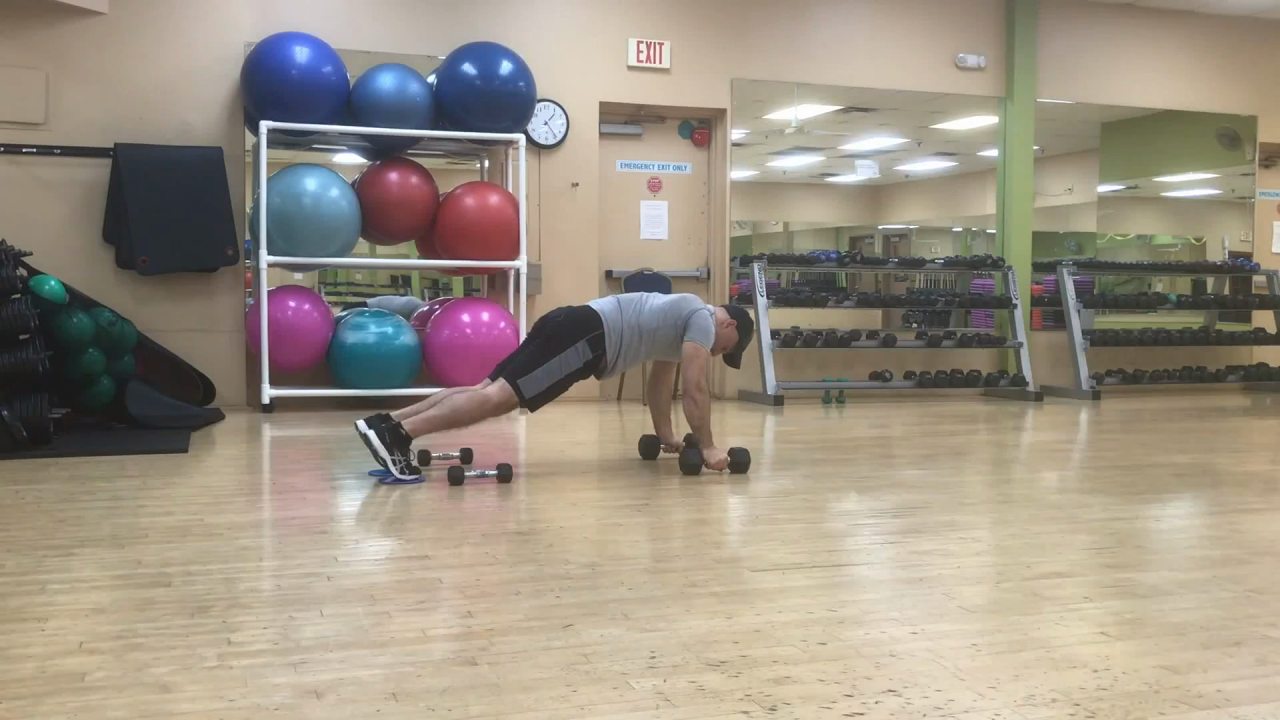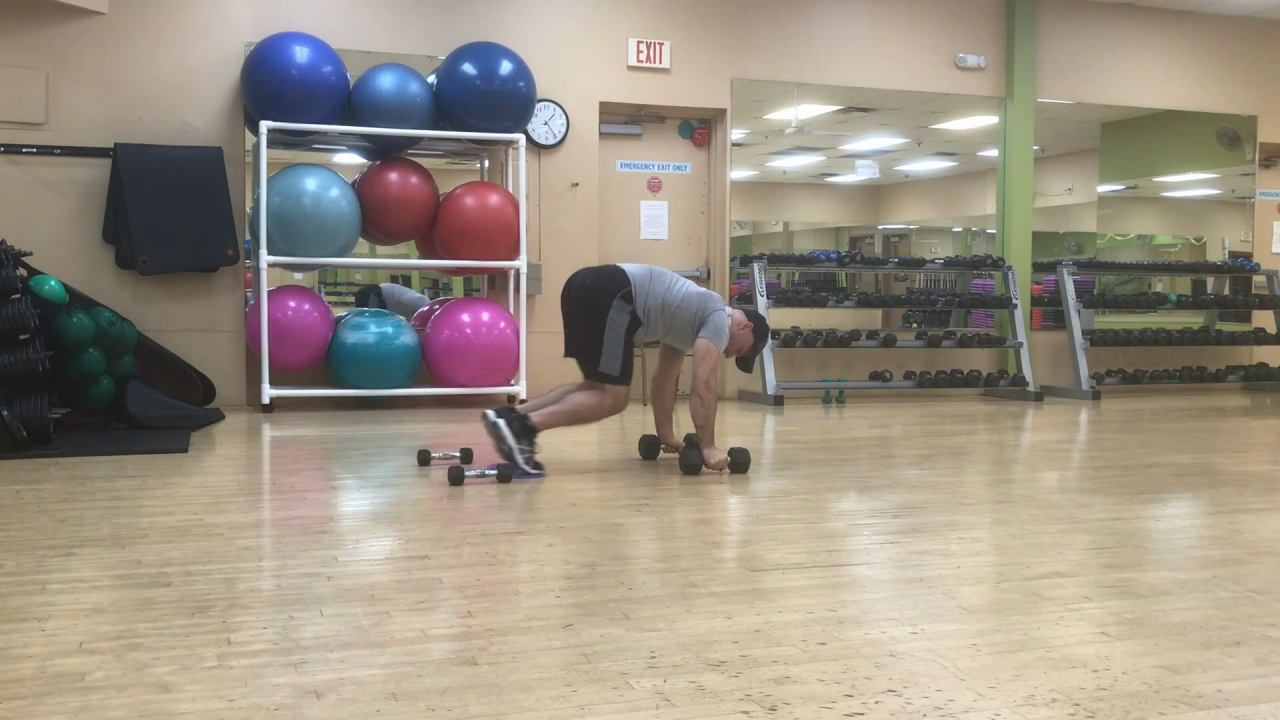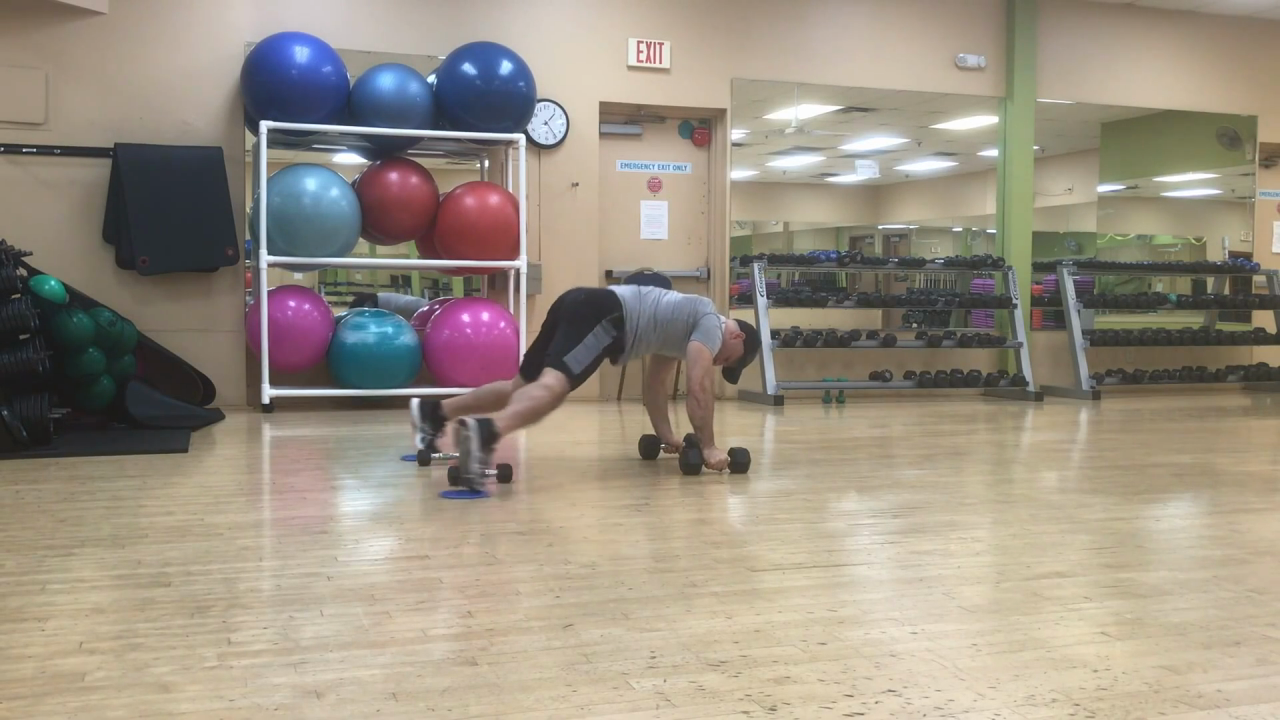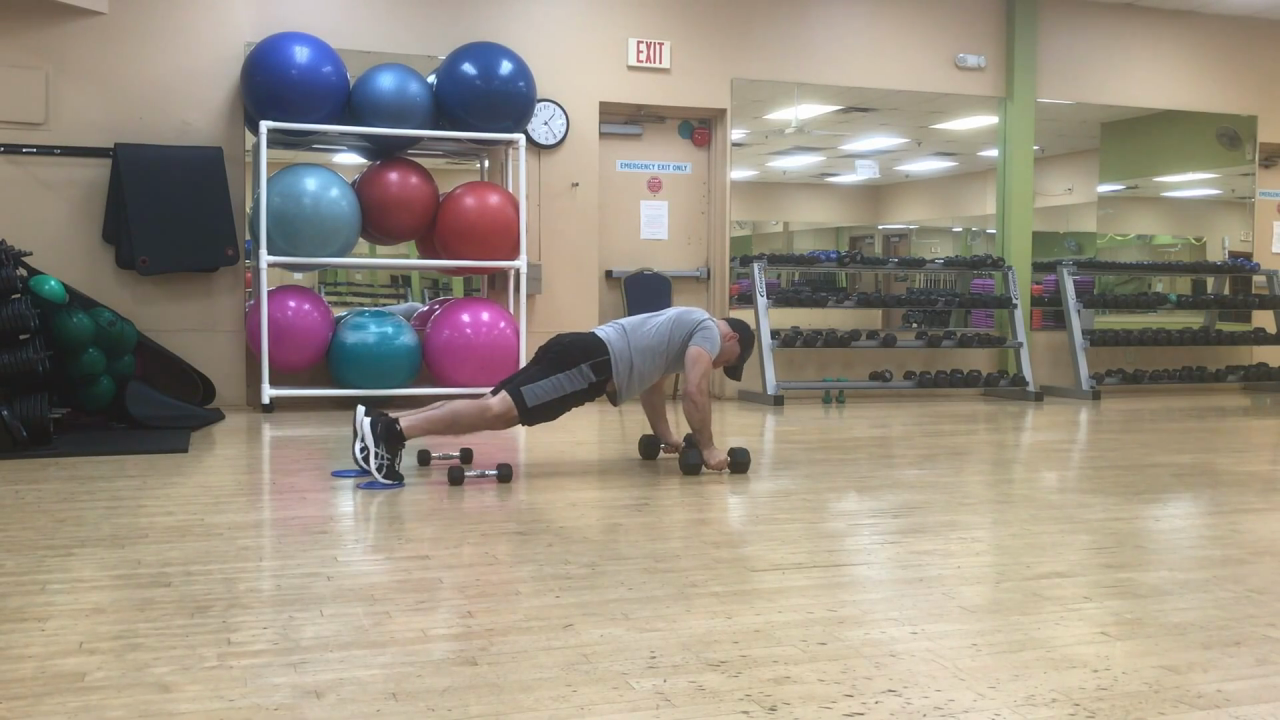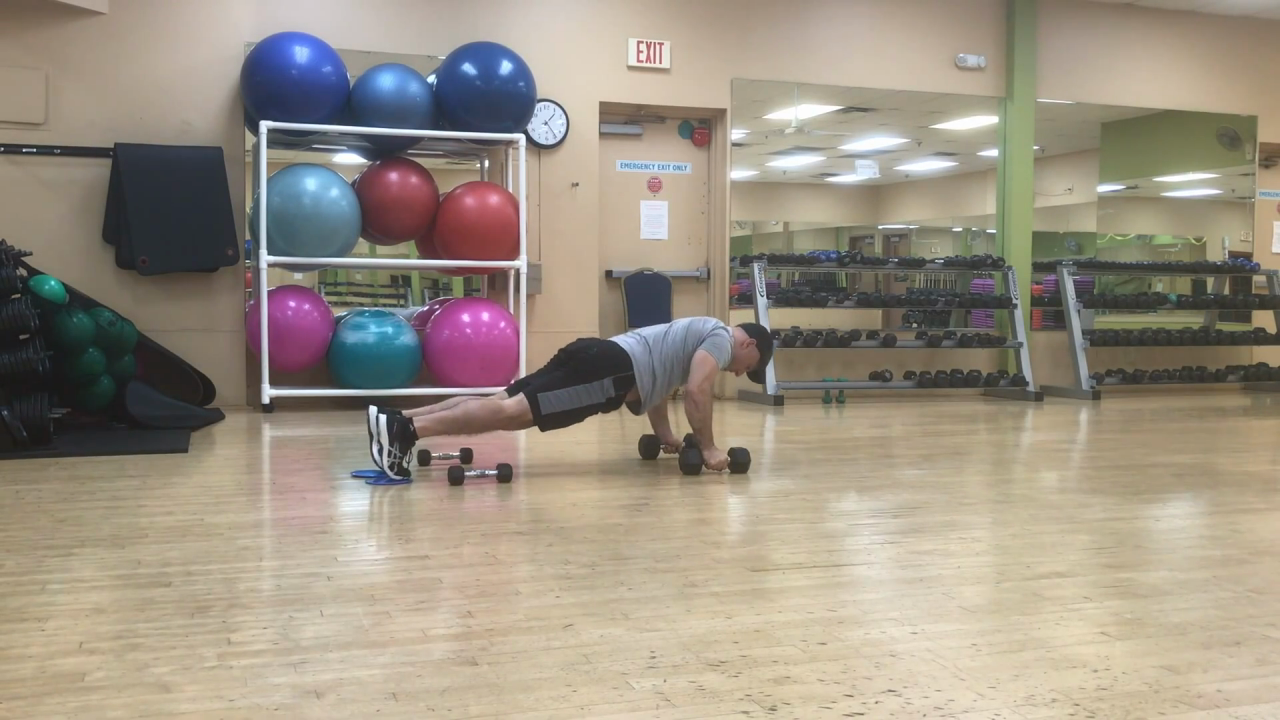
dt=0.5s
person 1, frame 1
left shoulder: (681, 319)
right shoulder: (702, 320)
left elbow: (660, 380)
right elbow: (694, 388)
left wrist: (666, 436)
right wrist: (707, 446)
left hip: (579, 330)
right hip: (585, 336)
left knee: (488, 389)
right knee: (498, 397)
left ankle: (386, 424)
right ankle: (398, 433)
person 1, frame 2
left shoulder: (692, 320)
right shoulder: (718, 321)
left elbow: (665, 377)
right elbow: (703, 386)
left wrist: (666, 437)
right wrist: (708, 448)
left hip: (586, 287)
right hip: (607, 294)
left knee: (599, 388)
right knee: (612, 397)
left ankle: (512, 416)
right ankle: (525, 425)
person 1, frame 3
left shoulder: (681, 332)
right shoulder: (711, 326)
left elbow: (655, 384)
right elbow: (698, 389)
left wrist: (667, 436)
right wrist: (708, 447)
left hip: (581, 306)
right hip: (603, 316)
left knee: (525, 385)
right knee: (551, 385)
left ankle: (435, 413)
right ankle: (486, 430)
person 1, frame 4
left shoulder: (685, 326)
right shoulder: (707, 331)
left elbow: (651, 383)
right elbow: (694, 392)
left wrist: (666, 437)
right wrist: (707, 448)
left hip: (581, 352)
right hip: (592, 361)
left knee: (489, 404)
right knee: (499, 411)
left ankle: (381, 420)
right ankle: (392, 430)
person 1, frame 5
left shoulder: (701, 334)
right shoulder: (721, 339)
left elbow: (656, 376)
right elbow: (696, 391)
left wrist: (665, 436)
right wrist: (708, 448)
left hip: (600, 358)
right hip: (611, 371)
left knee: (501, 402)
right knee: (512, 413)
left ankle: (398, 419)
right ankle: (406, 428)
